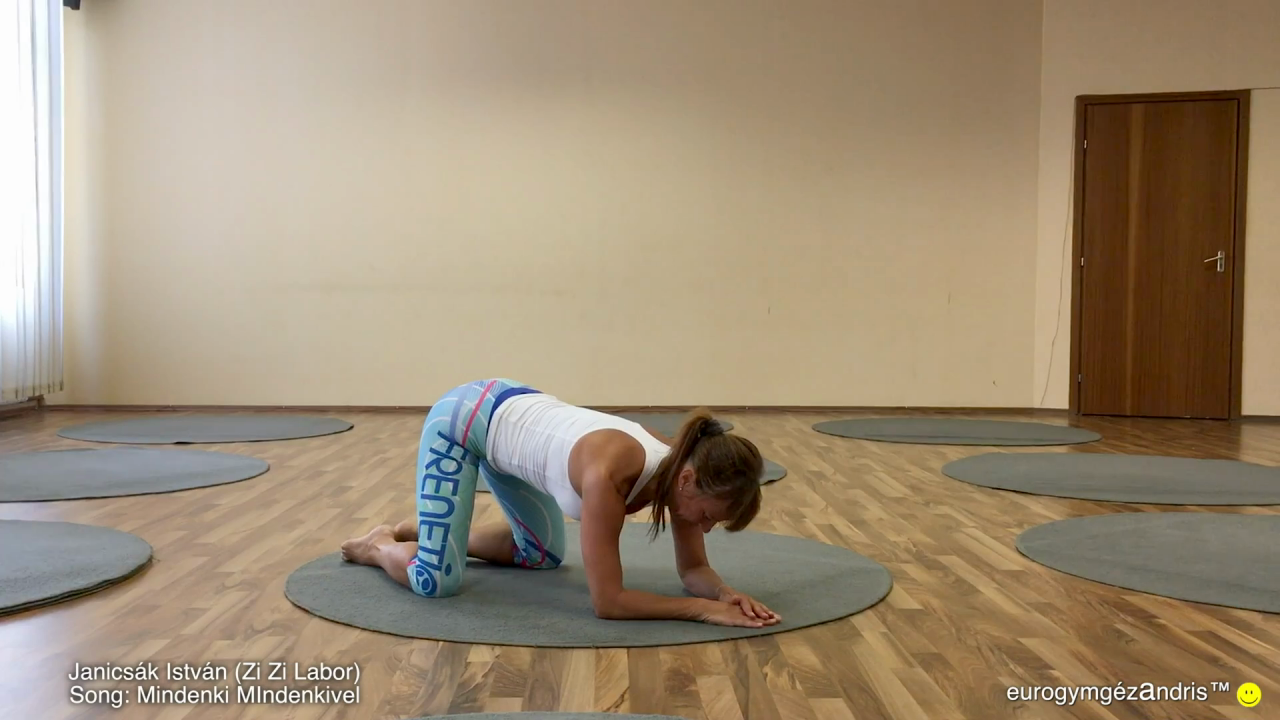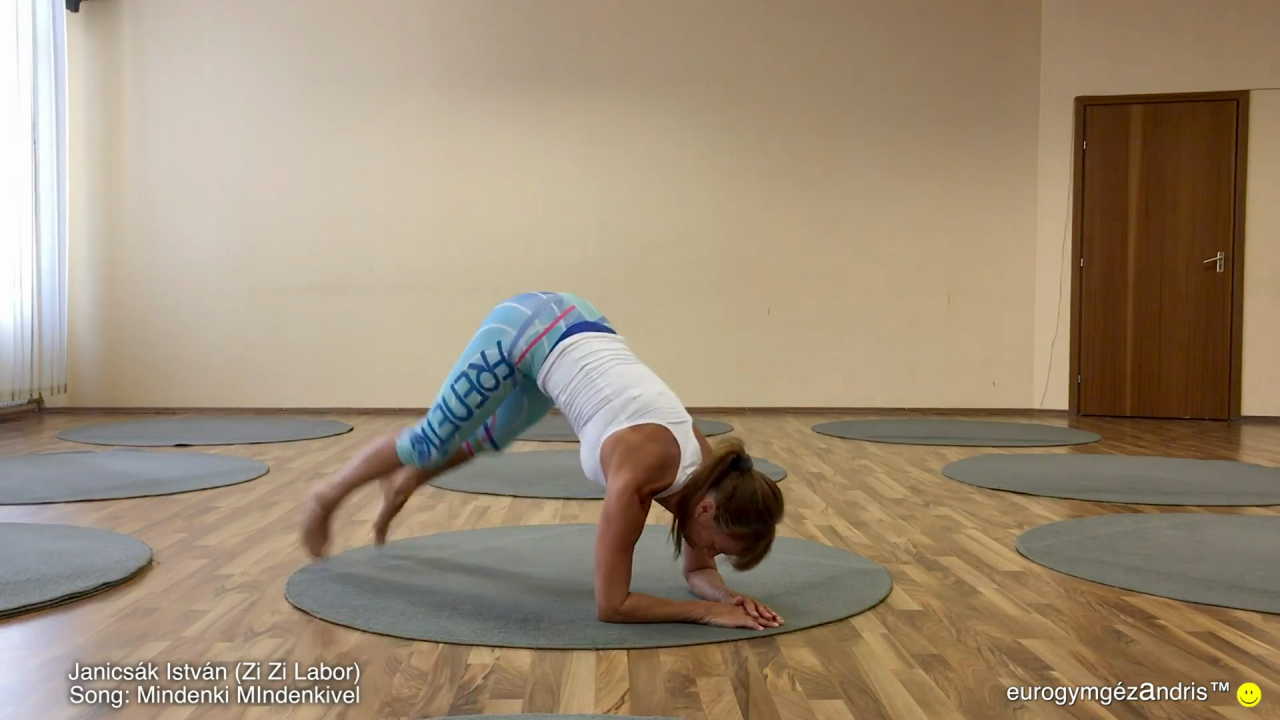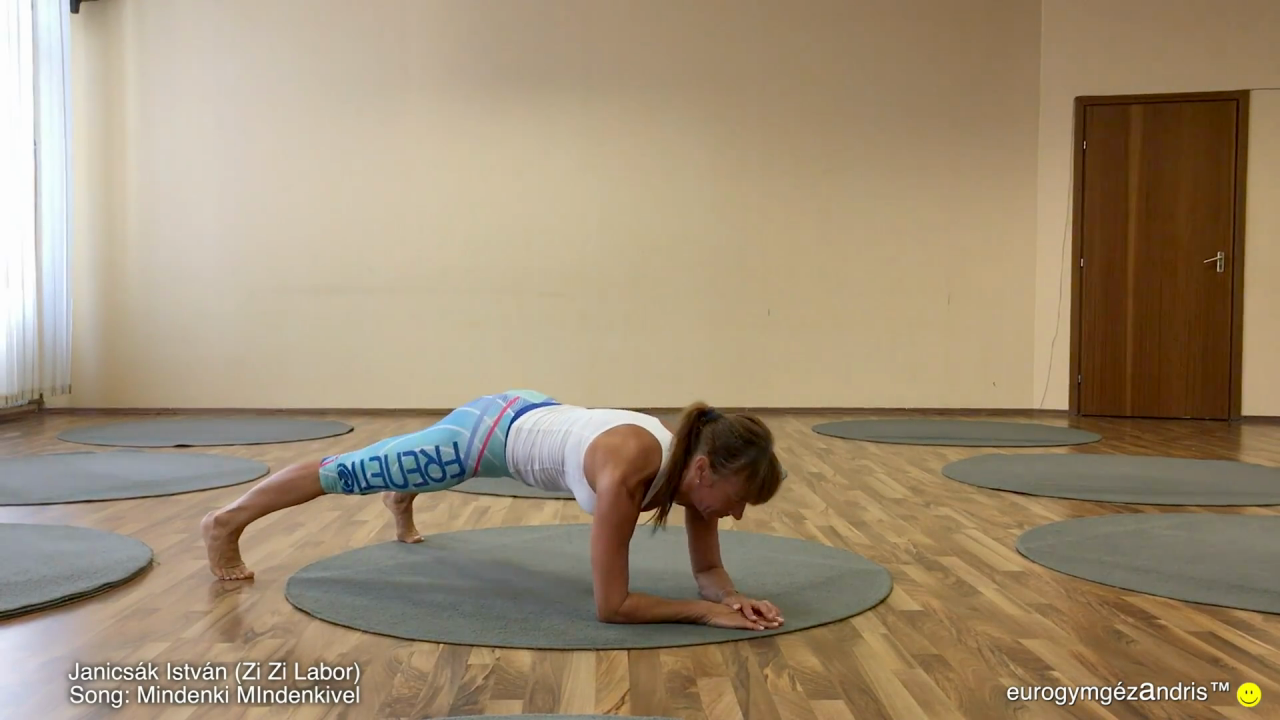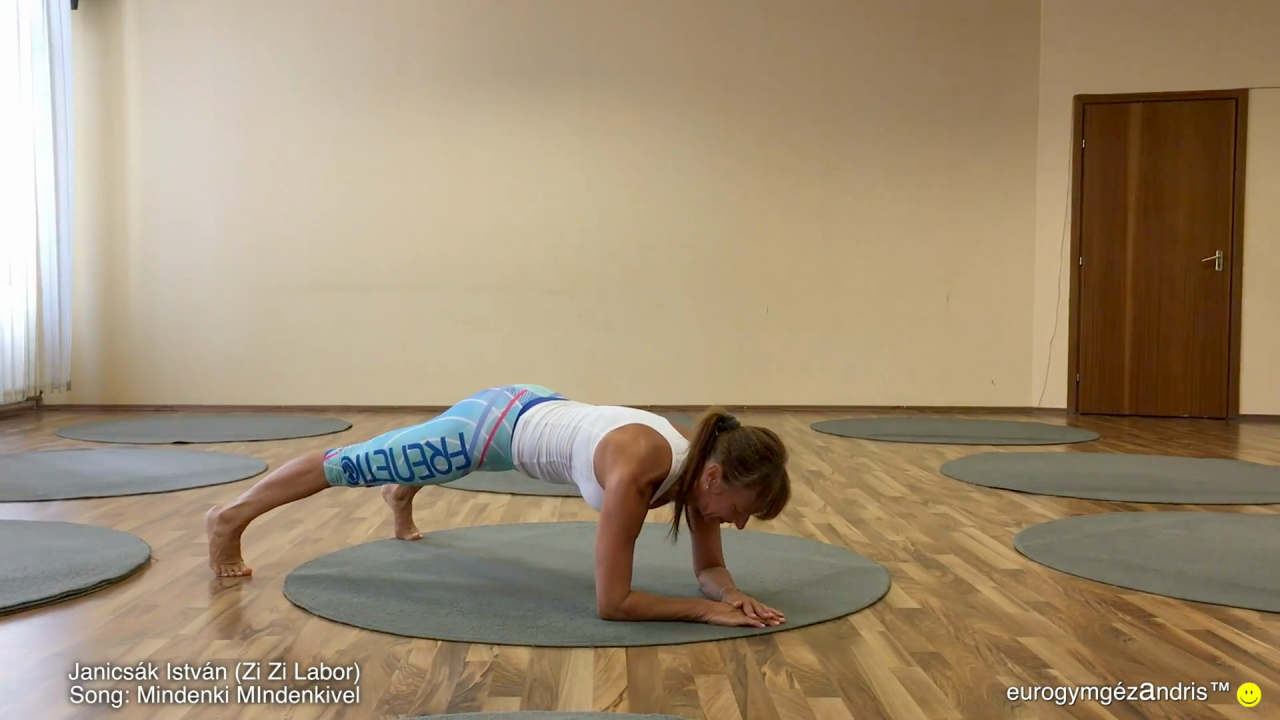
dt=0.7s
person 1, frame 1
left shoulder: (680, 466)
right shoulder: (608, 472)
left elbow: (693, 569)
right elbow: (608, 601)
left wrist: (725, 593)
right wrist: (706, 609)
left hip: (509, 415)
right hip: (463, 417)
left knee: (544, 555)
right knee: (436, 582)
left ankle: (425, 531)
right ankle: (376, 547)
person 1, frame 2
left shoulder: (710, 476)
right shoulder: (641, 474)
left elbow: (697, 570)
right elbow: (611, 606)
left wrist: (728, 594)
right wrist: (711, 611)
left hip: (574, 327)
right hip: (524, 329)
left knee: (487, 437)
right knee: (430, 440)
left ankle: (404, 484)
right ankle: (328, 497)
person 1, frame 3
left shoulder: (694, 463)
right shoulder: (626, 471)
left elbow: (707, 571)
right elbow: (611, 605)
left wrist: (734, 597)
right wrist: (709, 612)
left hip: (533, 418)
right hip: (494, 430)
right knee: (353, 471)
left ankle: (402, 501)
right ankle: (225, 522)
person 1, frame 4
left shoulder: (700, 462)
right shoulder: (637, 469)
left elbow: (709, 567)
right elbow: (612, 602)
left wrist: (733, 594)
right wrist: (709, 611)
left hip: (536, 412)
right hip: (498, 423)
right knee: (356, 463)
left ankle: (400, 498)
right ankle: (230, 517)
